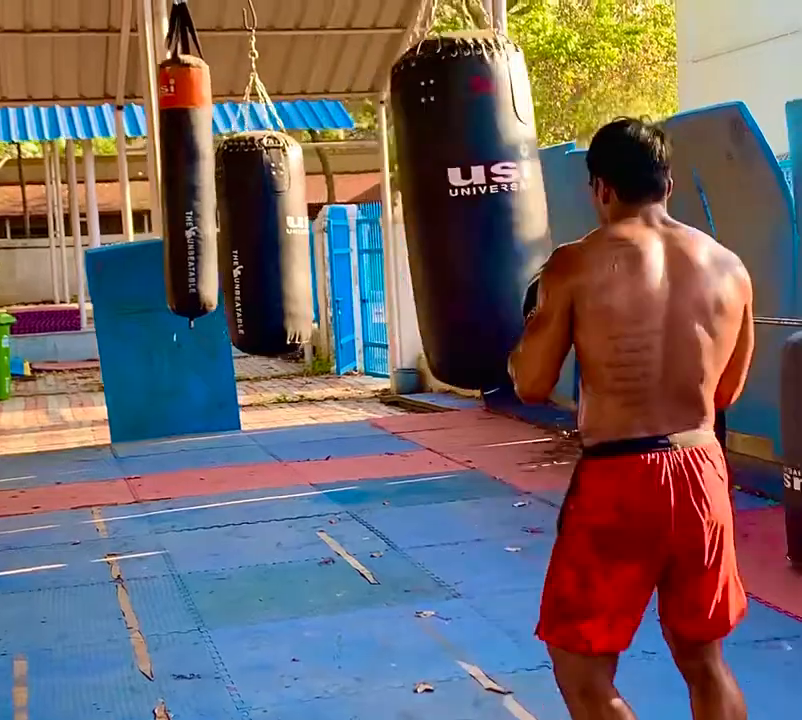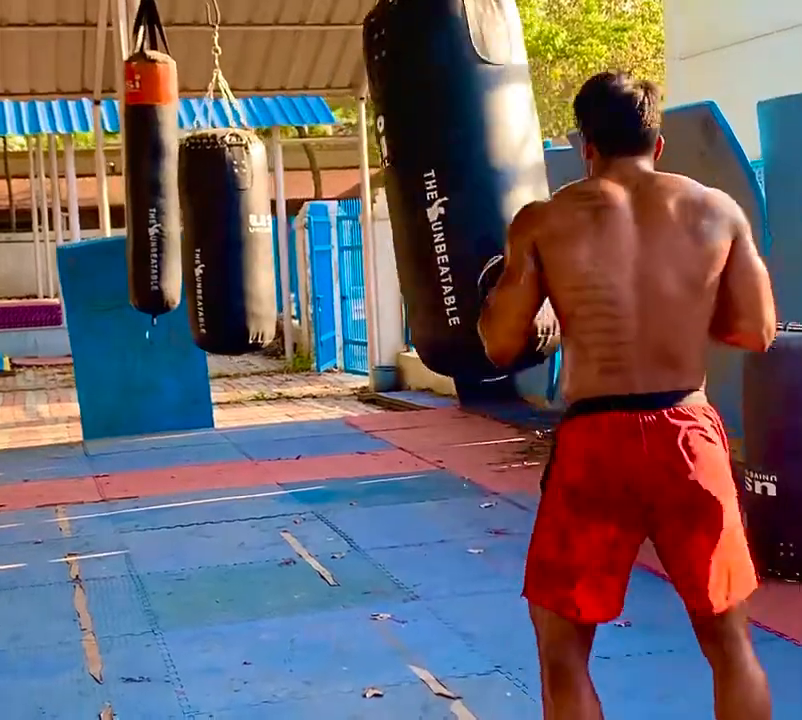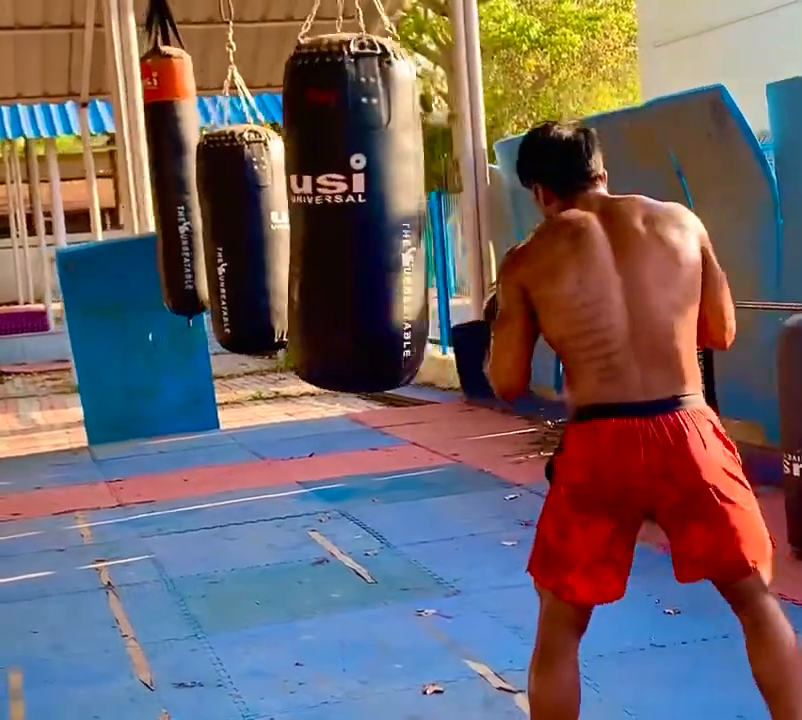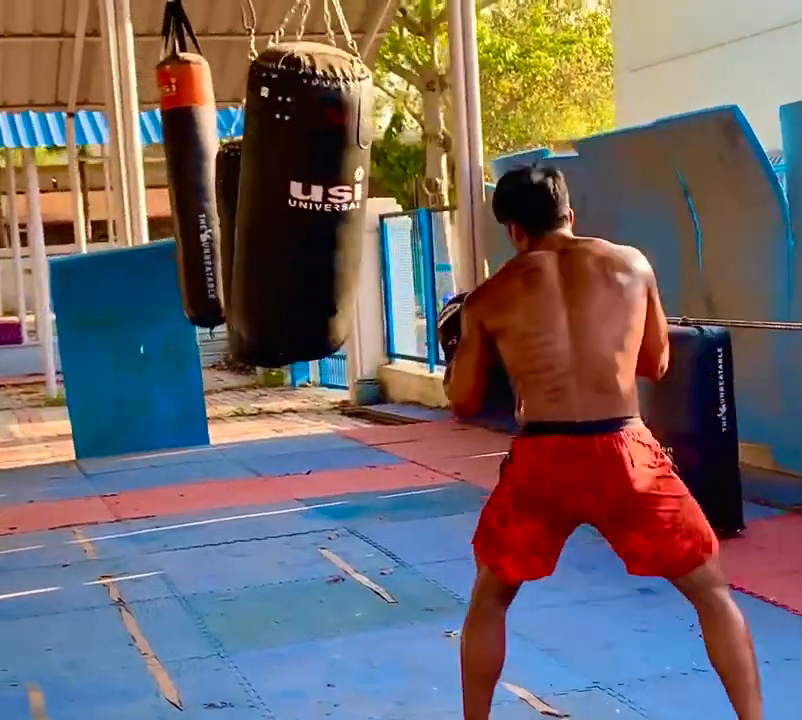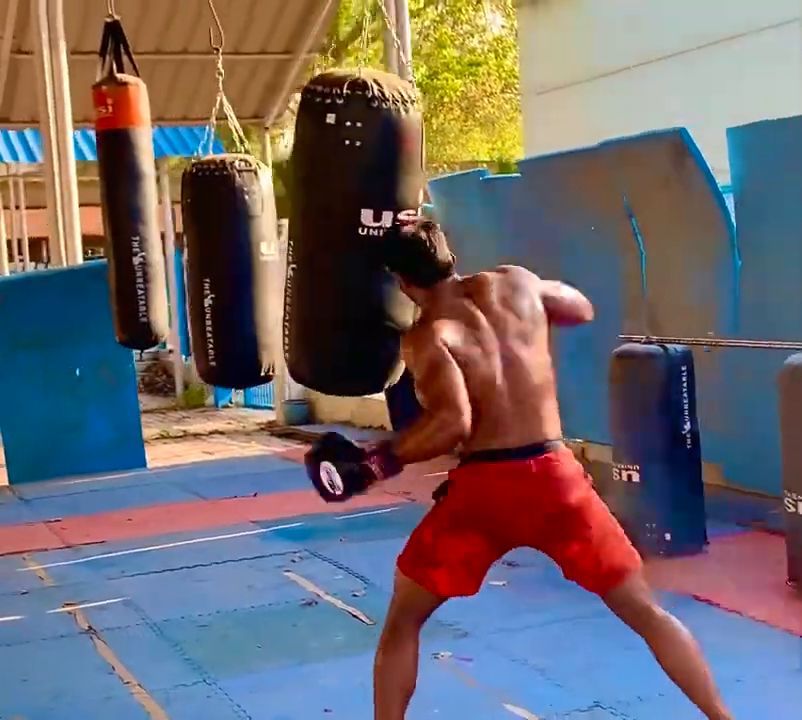
dt=0.7s
person 1, frame 1
left shoulder: (573, 266)
right shoulder: (728, 266)
left elbow: (531, 386)
right elbow: (727, 390)
left wrist: (536, 321)
left hip: (616, 481)
right hip: (699, 475)
right knee: (703, 659)
person 1, frame 2
left shoulder: (542, 224)
right shoulder: (718, 212)
left elbow: (501, 348)
right elbow: (757, 335)
left wrist: (497, 292)
left hip: (595, 444)
right hip: (689, 439)
left knee: (563, 646)
right knee: (728, 640)
person 1, frame 3
left shoulder: (526, 262)
right shoulder: (680, 223)
left elbow: (506, 384)
right elbow: (721, 334)
left wrist: (505, 335)
left hip: (600, 448)
right hip: (688, 436)
left knee: (558, 633)
person 1, frame 4
left shoulder: (491, 295)
right shoulder: (632, 265)
left elbow: (463, 400)
right elbow: (657, 362)
left wrist: (459, 339)
left hip: (541, 461)
right hip: (624, 456)
left knee: (489, 596)
right knee: (710, 591)
person 1, frame 5
left shoulder: (429, 334)
right shoulder: (515, 283)
left elbow: (455, 425)
right elbow: (582, 310)
left wrist: (372, 463)
left hip: (484, 489)
right hip: (557, 477)
left knee: (402, 621)
right knee: (644, 610)
